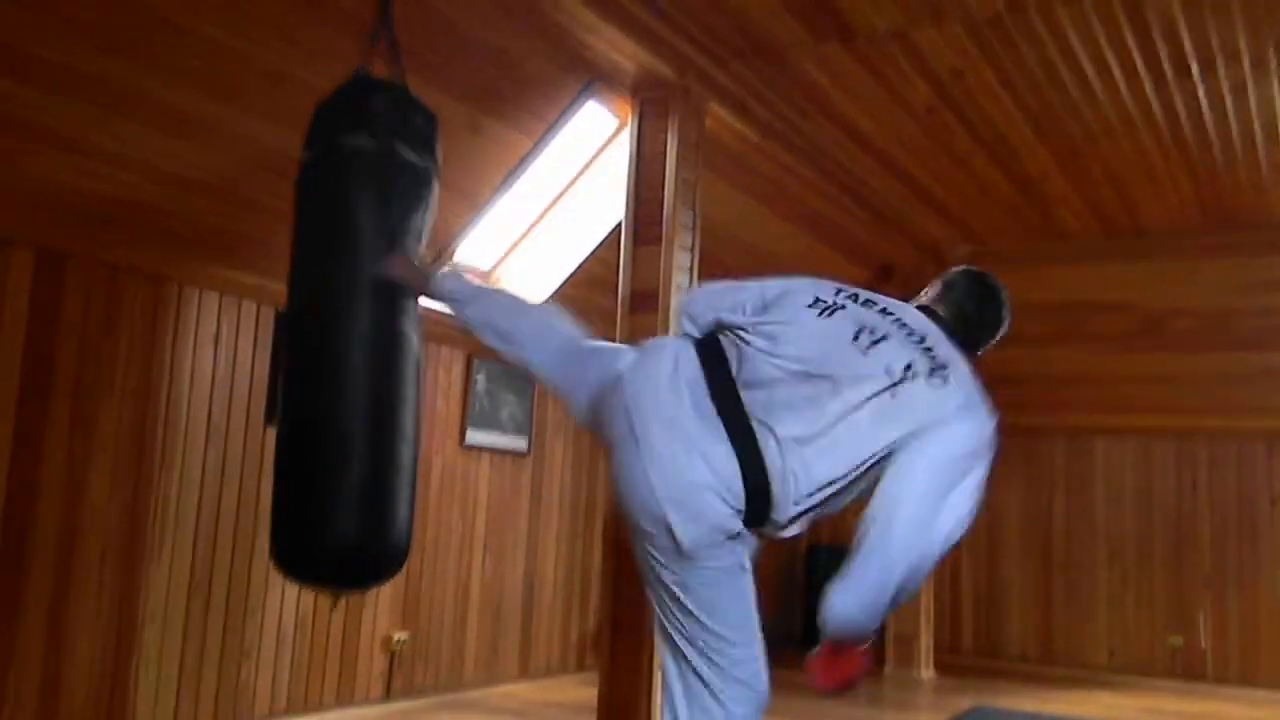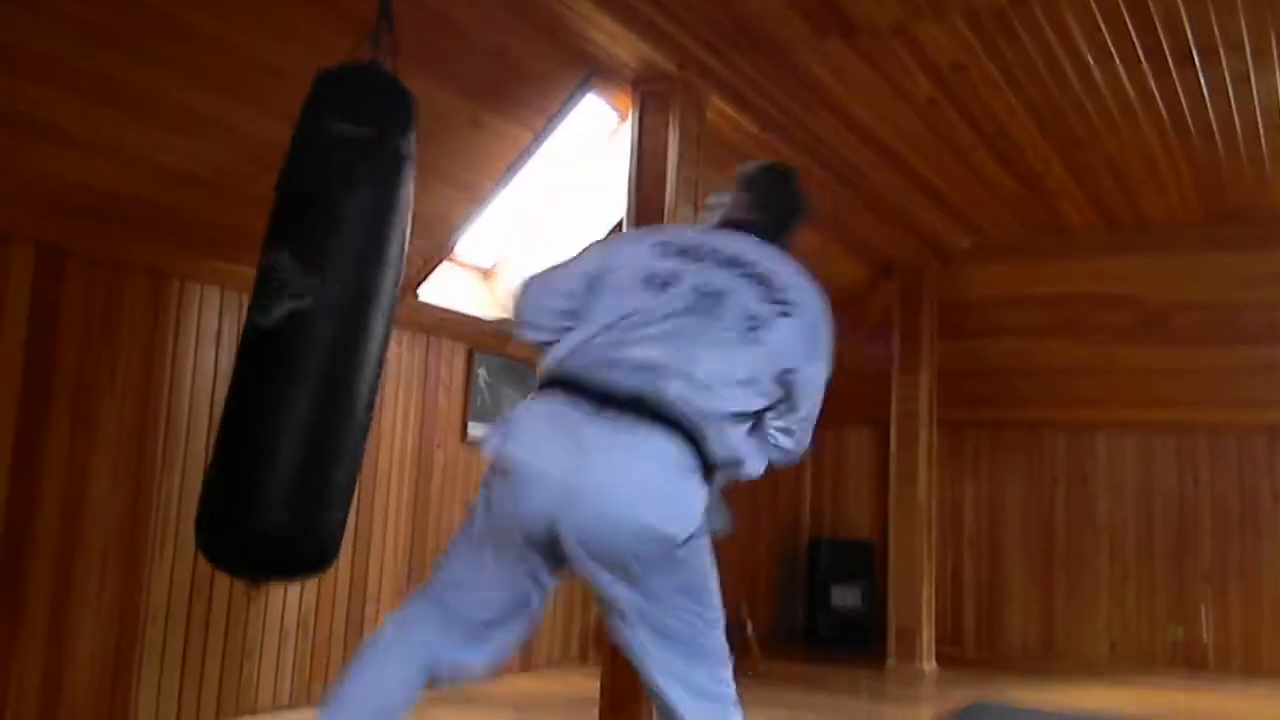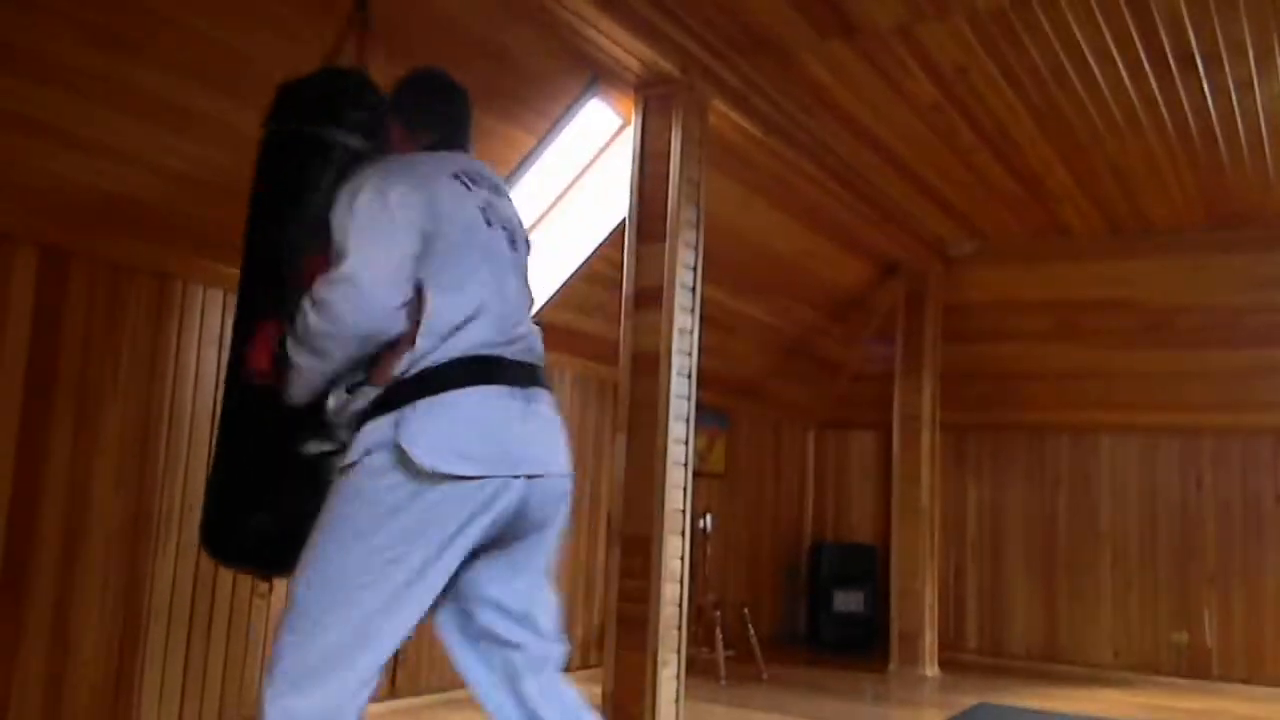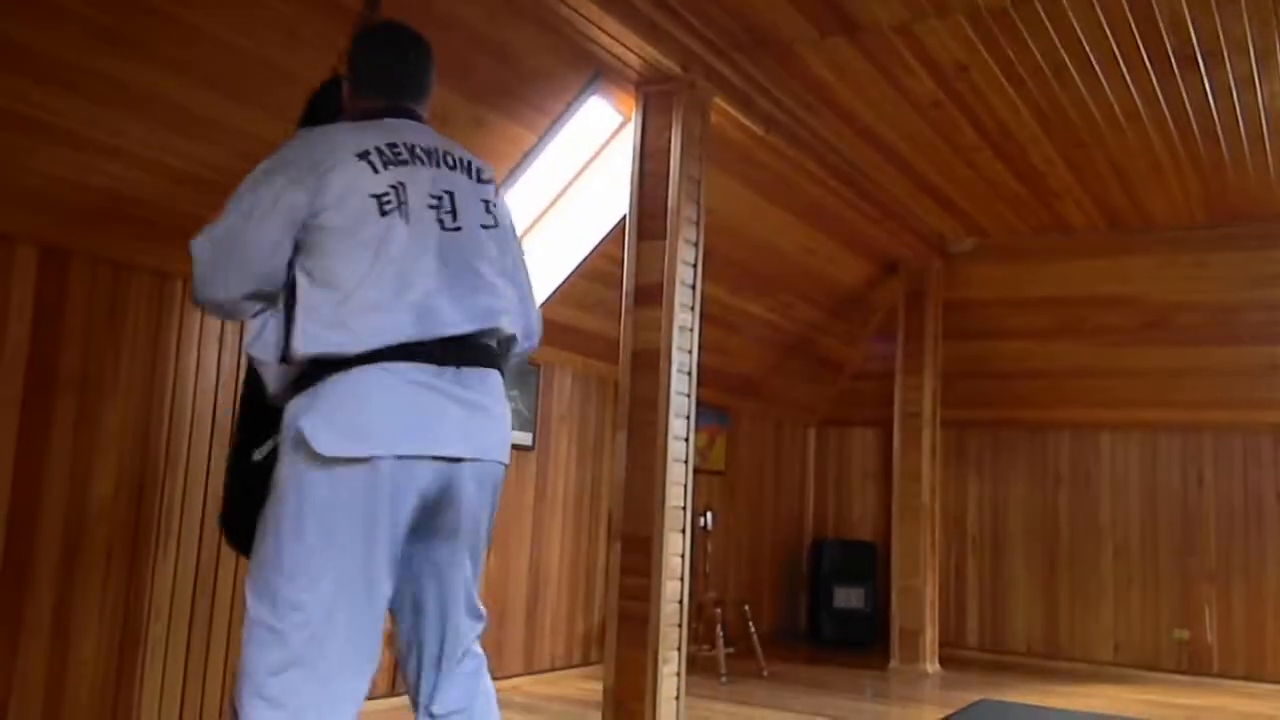
dt=0.4s
person 1, frame 1
left shoulder: (834, 295)
right shoulder: (963, 414)
left elbow: (697, 309)
right elbow: (905, 539)
right wrist: (851, 636)
left hip: (652, 391)
right hip: (698, 494)
left knee: (559, 342)
left ankle: (426, 278)
person 1, frame 2
left shoulder: (647, 245)
right shoulder: (803, 305)
left elbow: (535, 310)
right elbow: (783, 441)
left hip: (542, 445)
right hip: (651, 488)
left knee: (429, 631)
person 1, frame 3
left shoulder: (397, 179)
right shoulder: (492, 199)
left elbow: (367, 302)
left wrist: (298, 373)
left hip: (439, 438)
right hip: (531, 448)
person 1, frame 4
left shoulder: (318, 155)
right shoulder: (479, 179)
left elbow: (218, 278)
right elbow: (524, 329)
left wrist: (290, 291)
left hip: (365, 416)
right hip: (474, 421)
right knee: (448, 653)
